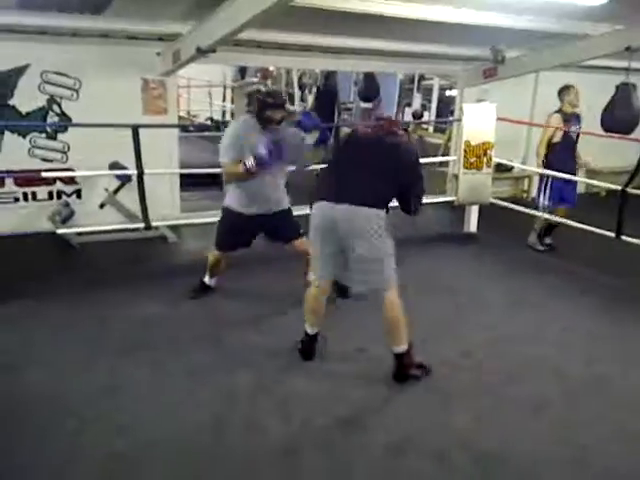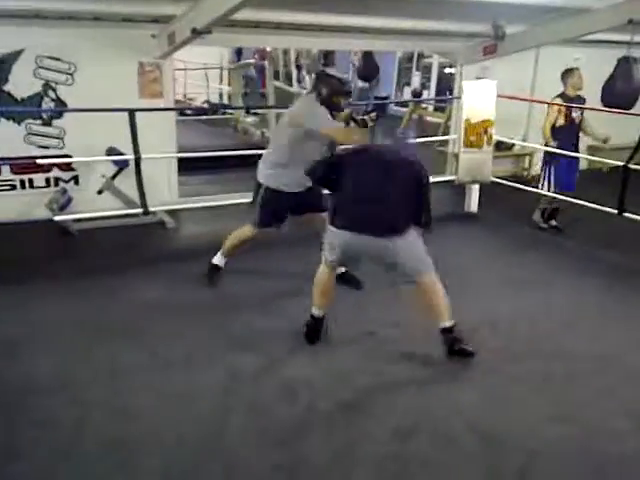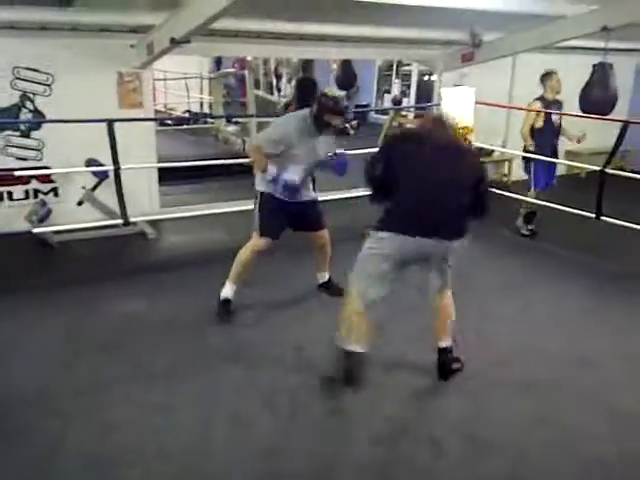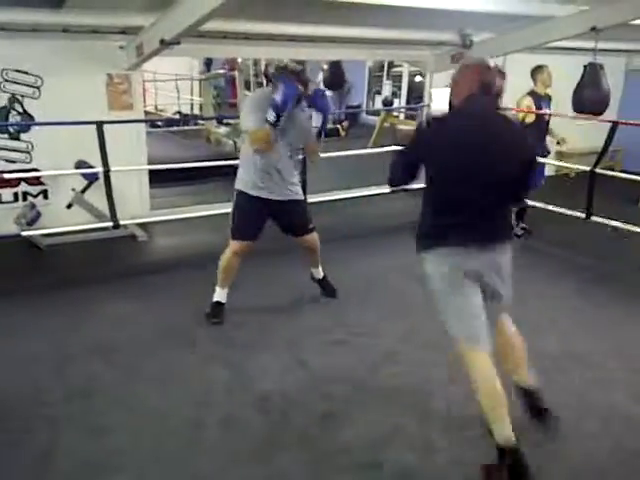
dt=0.3s
person 1, frame 1
left shoulder: (352, 141)
right shoulder: (405, 151)
right elbow: (412, 205)
left hip: (325, 208)
right hip: (364, 214)
left knee: (321, 280)
right knee: (388, 288)
left ankle: (309, 341)
right ankle: (403, 360)
person 1, frame 2
left shoulder: (360, 154)
right shoulder: (414, 166)
left elbow: (317, 172)
right elbow: (422, 217)
left wrist: (335, 187)
left hip: (343, 228)
right hip: (391, 235)
left knee: (328, 264)
right knee: (427, 276)
left ankle: (315, 324)
right ankle: (450, 337)
person 1, frame 3
left shoulder: (404, 141)
right shoulder: (470, 158)
left elbow: (375, 173)
right elbow: (480, 207)
left wrist: (383, 195)
left hip: (397, 232)
right hip: (448, 236)
left knee: (359, 293)
right knee: (443, 289)
left ankle: (351, 360)
right ankle: (446, 357)
person 1, frame 4
left shoulder: (435, 129)
right shoulder: (518, 135)
left elbow: (397, 176)
right elbow: (520, 190)
left hip: (445, 250)
right hip: (494, 246)
left knee: (476, 347)
right knee: (498, 316)
right ankle: (532, 395)
person 2, frame 1
left shoulder: (284, 130)
right shoulder: (238, 130)
left elbow: (301, 160)
right elbow: (228, 174)
right wrist: (255, 162)
left hip: (276, 205)
right hip: (240, 207)
left knee: (303, 248)
right knee: (219, 253)
right ankle: (209, 282)
person 2, frame 2
left shoulder: (321, 106)
right shoulder: (310, 108)
right elbow: (338, 135)
left wrist: (341, 120)
left hip: (303, 178)
right hip: (276, 179)
left knee: (326, 221)
right knee: (256, 229)
left ankle: (340, 270)
right ankle: (218, 261)
person 2, frame 3
left shoulder: (327, 130)
right shoulder: (289, 125)
right elbow: (255, 150)
right wrist: (275, 176)
left hip: (302, 192)
right hip: (273, 191)
left knee: (322, 238)
right knee: (259, 243)
left ankle: (324, 280)
right ankle: (226, 296)
person 2, frame 4
left shoulder: (301, 108)
right shoulder: (257, 100)
left elbow: (312, 153)
right elbow: (260, 144)
right wrist: (276, 110)
left hip: (288, 189)
right hip: (252, 188)
left knee: (310, 240)
right knee: (237, 247)
left ankle: (318, 275)
right ankle: (219, 299)
person 3, frame 1
left shoulder: (577, 117)
right shoulder: (556, 118)
right elbow: (543, 142)
left wrist: (579, 160)
right wrist: (540, 162)
left hip: (570, 170)
right hip: (552, 169)
left knee: (566, 205)
right knee: (548, 206)
left ankle: (546, 235)
right ankle: (534, 237)
person 3, frame 2
left shoulder: (581, 101)
right shoulder: (559, 101)
right elbow: (547, 126)
left wrist: (598, 137)
right wrist: (550, 142)
left hip: (572, 152)
right hip: (557, 152)
left knee: (567, 189)
right knee: (553, 189)
left ankle: (551, 217)
right ankle: (539, 213)
person 3, frame 3
left shoulder: (558, 104)
right shoulder: (538, 104)
right elbow: (525, 129)
left wrist: (573, 137)
right wrist: (528, 142)
left hip: (551, 153)
right hip: (536, 154)
left knee: (544, 189)
right knee: (537, 189)
left ankle: (529, 221)
right ankle: (522, 220)
person 3, frame 4
left shoulder: (547, 98)
right shoulder: (528, 99)
left wrist: (556, 136)
left hip: (539, 147)
left knee: (533, 186)
left ankle: (521, 220)
right ankle: (514, 220)
